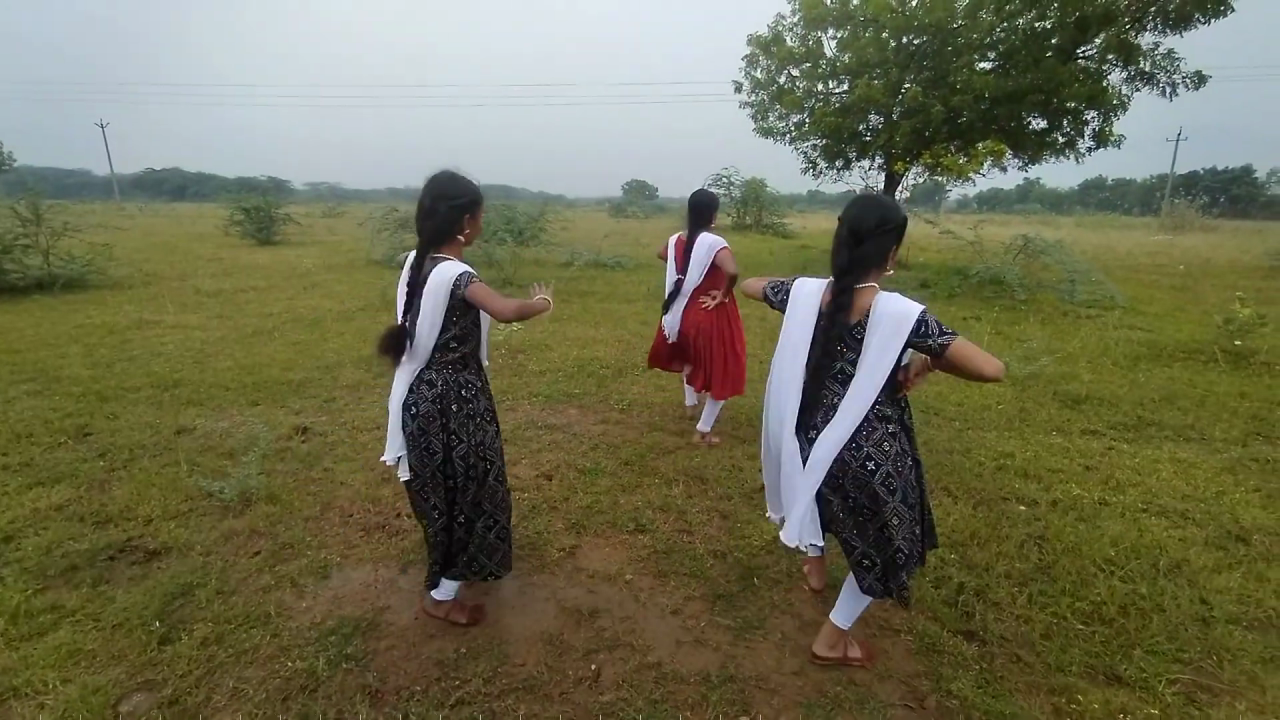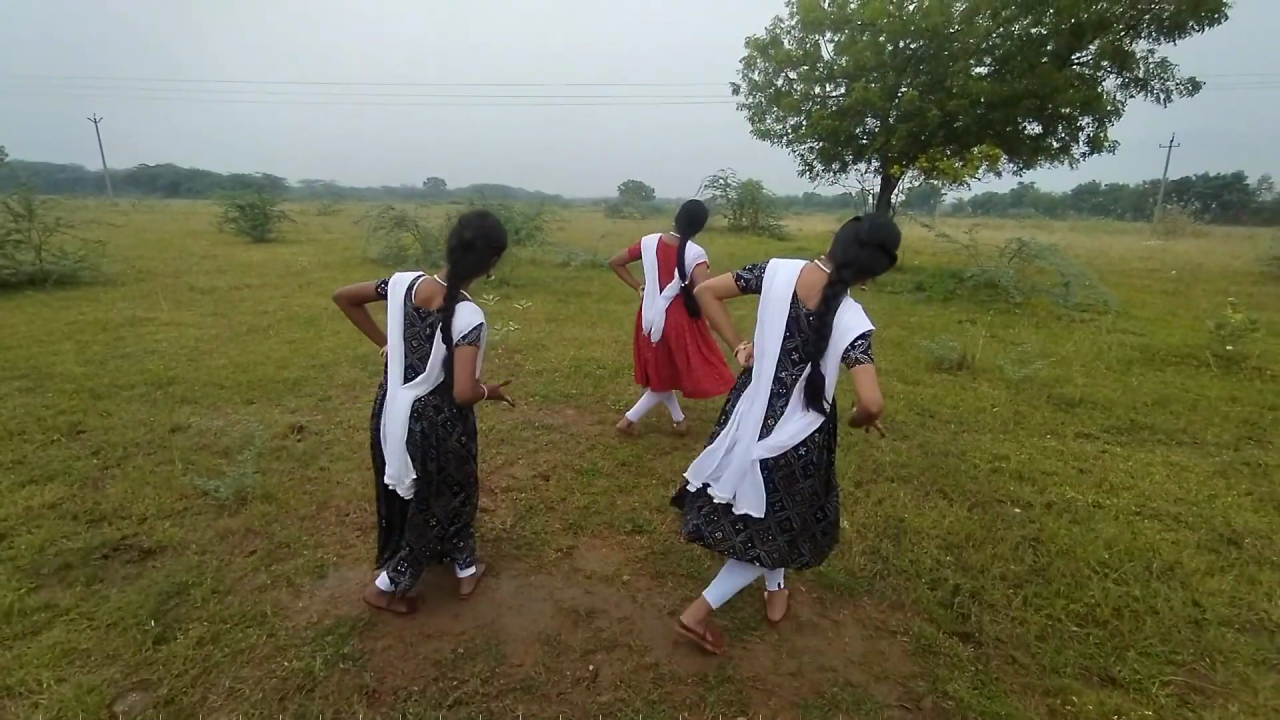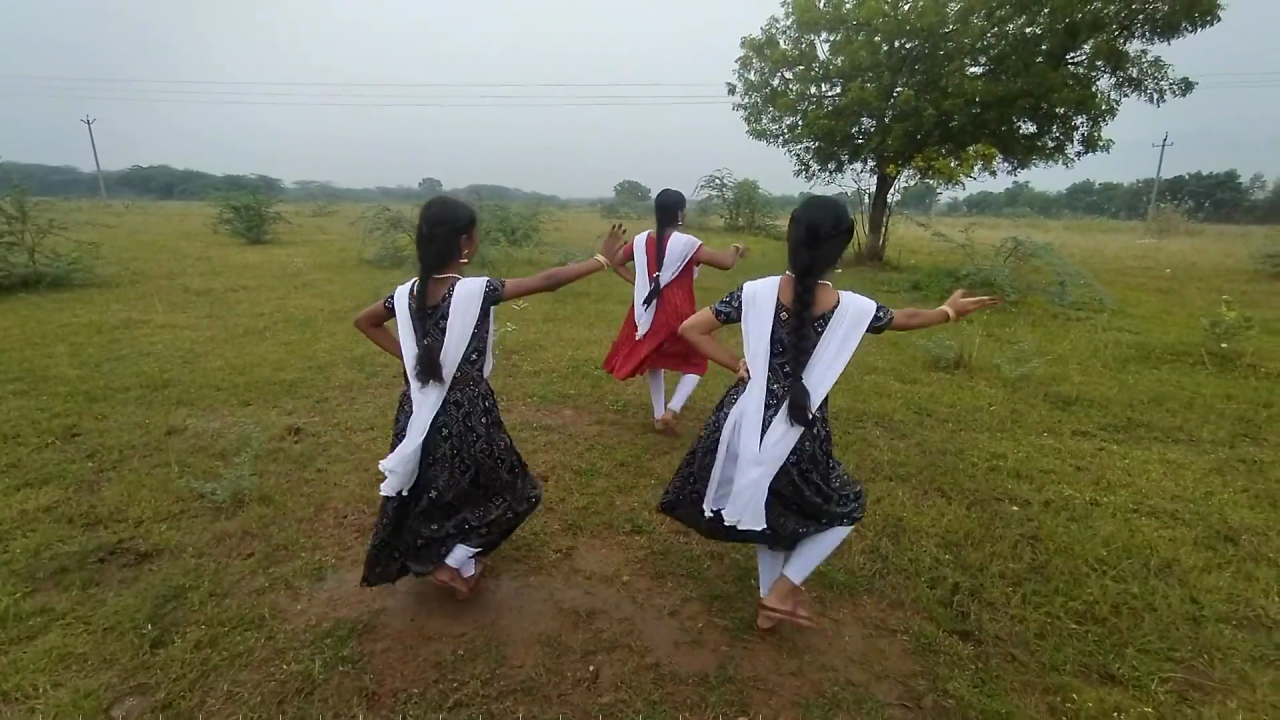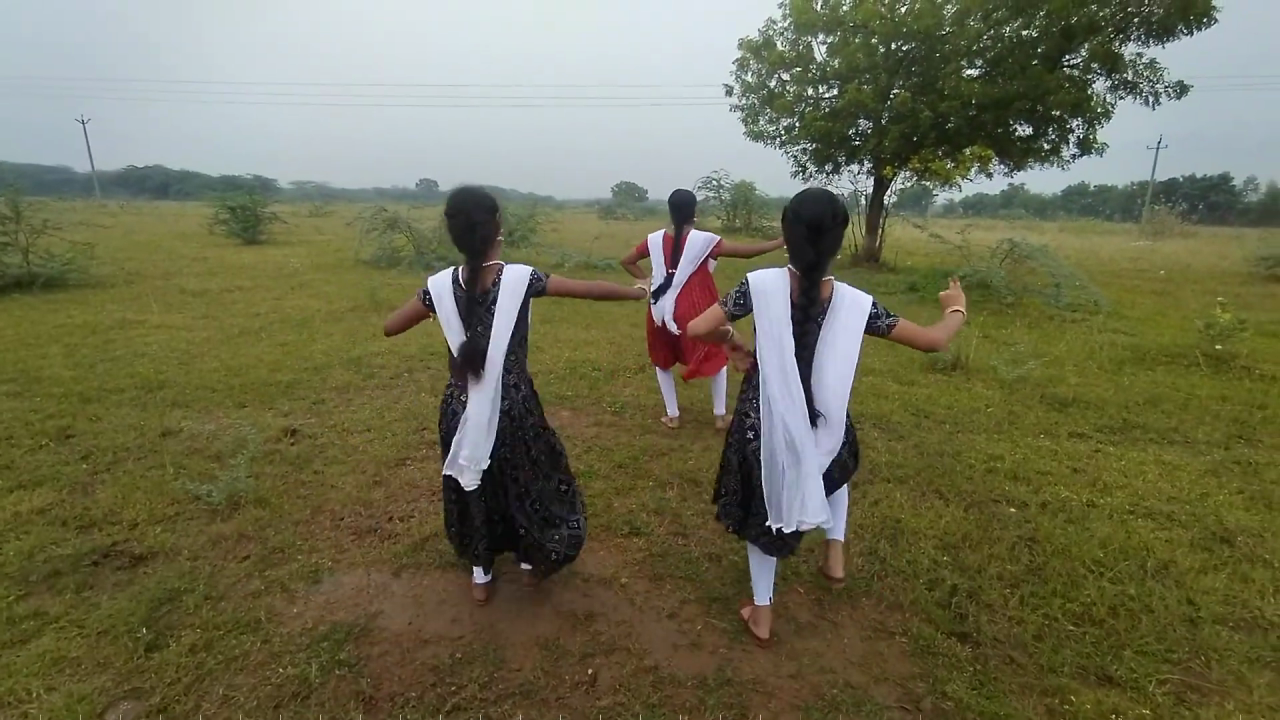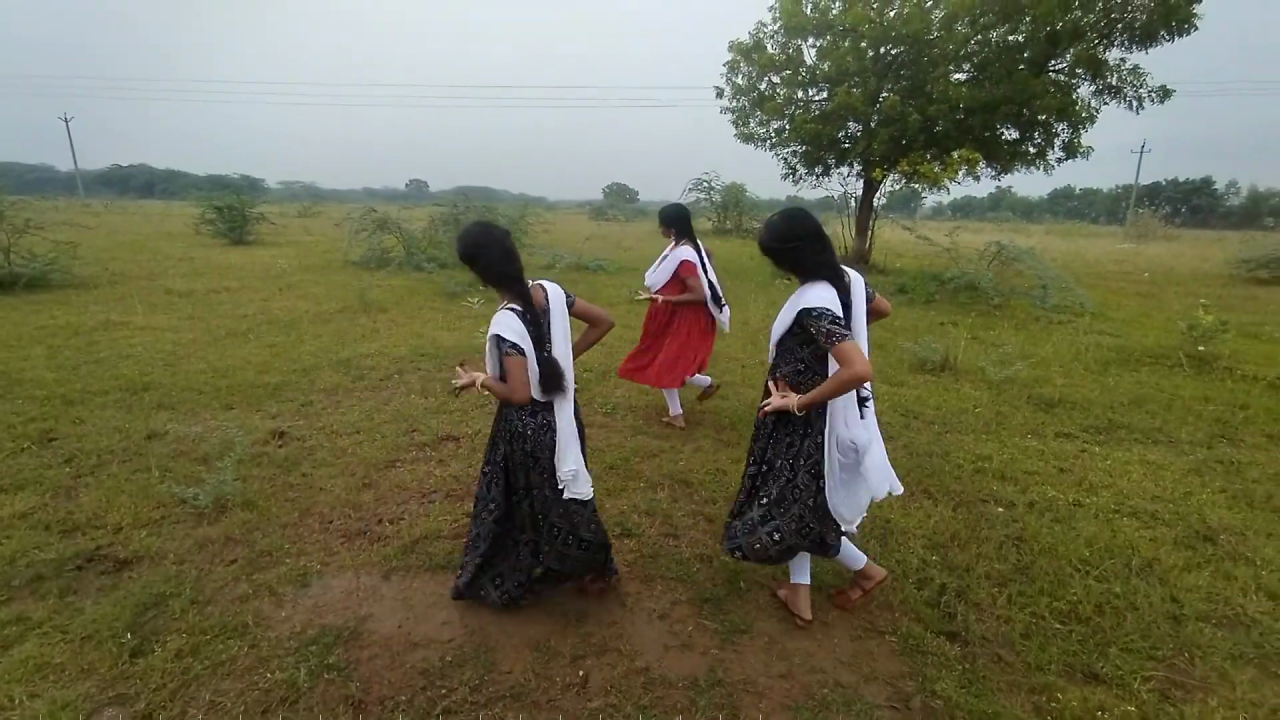
dt=0.5s
person 1, frame 1
left shoulder: (805, 291)
right shoulder: (901, 314)
left elbow: (751, 288)
right elbow: (990, 369)
right wrist: (931, 362)
left hip: (807, 435)
right hip: (871, 447)
left knee: (820, 499)
right knee: (884, 542)
left ankle: (812, 555)
right ankle: (832, 638)
person 1, frame 2
left shoulder: (779, 271)
right shoulder: (852, 322)
left elbow: (707, 291)
right elbow: (872, 403)
left wrist: (739, 347)
right wrist: (860, 419)
left hip: (751, 409)
right hip: (797, 432)
left knee: (766, 511)
right knee: (782, 523)
left ankle: (775, 593)
right ankle: (701, 608)
person 1, frame 3
left shoulder: (757, 293)
right shoulder: (853, 310)
left elbow: (690, 328)
right elbow: (906, 320)
left wrist: (739, 366)
right wrist: (950, 310)
left hip: (744, 423)
right hip: (796, 438)
left knee: (763, 507)
right knee: (842, 509)
left ankle: (766, 607)
right ankle: (782, 590)
person 1, frame 4
left shoulder: (761, 284)
right shoulder: (853, 302)
left elbow: (697, 329)
right elbow: (931, 340)
left wrist: (735, 345)
right wrist: (956, 308)
left hip: (762, 422)
right hip: (822, 424)
left knee: (758, 507)
right knee: (834, 471)
left ankle: (761, 611)
right ankle: (835, 552)
person 1, frame 5
left shoulder: (814, 305)
right shoulder: (847, 279)
left elbow: (861, 370)
right elbow: (881, 309)
left wrist: (803, 401)
left hip: (806, 424)
right hip: (807, 415)
left knee: (795, 511)
right knee: (795, 507)
left ankle: (865, 569)
right ankle: (798, 592)
person 2, frame 1
left shoulder: (416, 262)
right shoulder: (456, 275)
right elbow: (506, 311)
right wrist: (539, 299)
left hip: (421, 398)
right hip: (454, 400)
left knee: (447, 490)
right knee: (472, 496)
left ankle: (454, 575)
right ankle: (443, 597)
person 2, frame 2
left shoulder: (404, 284)
right shoulder: (469, 318)
left elbow: (343, 297)
right elbow: (463, 393)
right wrist: (491, 391)
left hip: (394, 410)
right hip: (436, 420)
left knee: (408, 494)
right knee: (444, 496)
left ankle: (464, 569)
right ankle: (385, 586)
person 2, frame 3
left shoulder: (407, 293)
right shoulder: (476, 291)
left elbow: (364, 321)
right elbow: (547, 281)
right wrist: (601, 259)
left hip: (419, 412)
right hip: (465, 415)
left knee: (432, 494)
right knee: (507, 489)
left ankle: (465, 569)
right ankle: (452, 563)
person 2, frame 4
left shoulder: (441, 283)
right shoulder: (519, 278)
left elbow: (390, 327)
right elbow: (591, 290)
left wrist: (428, 306)
right wrist: (640, 290)
left hip: (461, 404)
right hip: (510, 400)
left knee: (472, 488)
right knee: (534, 478)
left ankle: (481, 578)
right ankle: (534, 563)
person 2, frame 5
left shoulder: (505, 327)
right shoulder: (551, 293)
left elbow: (519, 395)
right elbow: (604, 322)
left wrist: (480, 380)
left hip: (524, 428)
right hip: (559, 420)
left knee: (514, 508)
right knee: (553, 501)
person 3, frame 1
left shoulder: (675, 240)
right shoulder: (714, 244)
left elbow: (663, 256)
right elbow: (732, 272)
right wrist: (723, 293)
left hip: (680, 317)
right hip: (710, 319)
left knee: (689, 359)
right knee: (721, 375)
left ankle: (690, 402)
right ankle: (703, 430)
person 3, frame 2
left shoulder: (649, 242)
right shoulder: (695, 254)
left elbow: (616, 263)
left wrist: (638, 287)
left hip: (650, 318)
right hip: (679, 320)
left knee: (659, 371)
right knee: (686, 372)
left ankle: (678, 419)
right ankle: (631, 417)
person 3, frame 3
left shoulder: (642, 240)
right shoulder: (686, 243)
left elbow: (618, 264)
right elbow: (727, 264)
right wrist: (736, 250)
left hip: (646, 311)
right hip: (675, 314)
left knee: (654, 361)
right knee: (696, 364)
left ankle: (658, 416)
right ankle: (672, 410)
person 3, frame 4
left shoulder: (655, 239)
right shoulder: (704, 241)
left elbow: (626, 261)
right elbow: (746, 251)
left wrist: (650, 281)
right wrist: (782, 243)
left hip: (663, 309)
right hip: (695, 309)
left knee: (663, 360)
right knee: (713, 359)
left ankle: (672, 415)
right ankle: (720, 414)
person 3, frame 5
left shoulder: (683, 257)
right shoulder: (692, 245)
left elbow: (700, 295)
right elbow: (705, 259)
left wrist: (664, 299)
left hip: (680, 318)
right hip: (669, 317)
left knee: (666, 366)
right knee: (659, 366)
left ankle: (706, 382)
right ankle: (676, 413)
